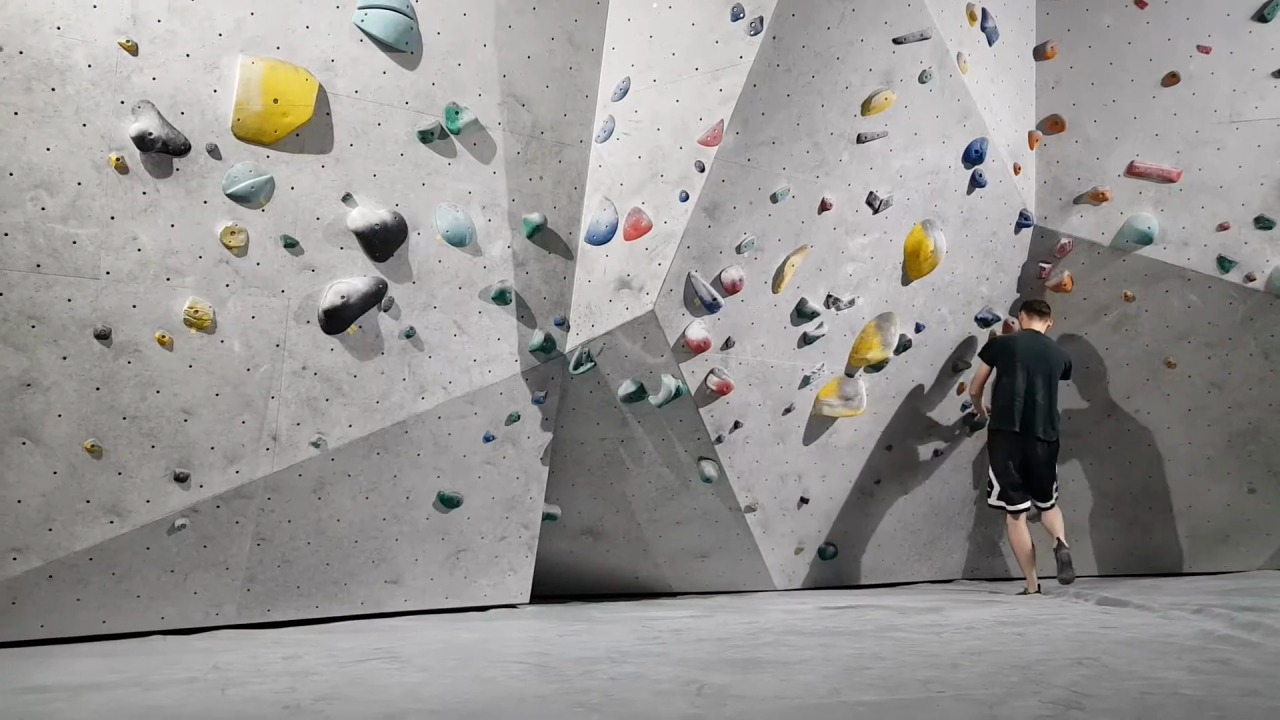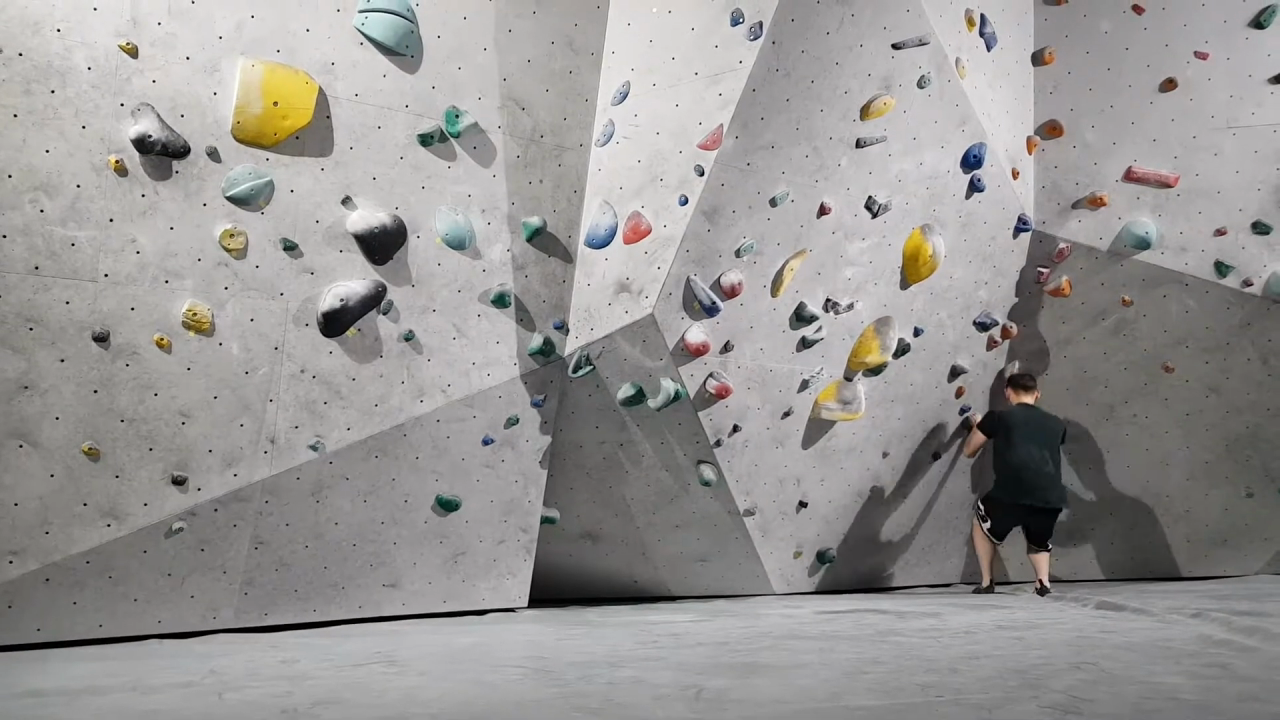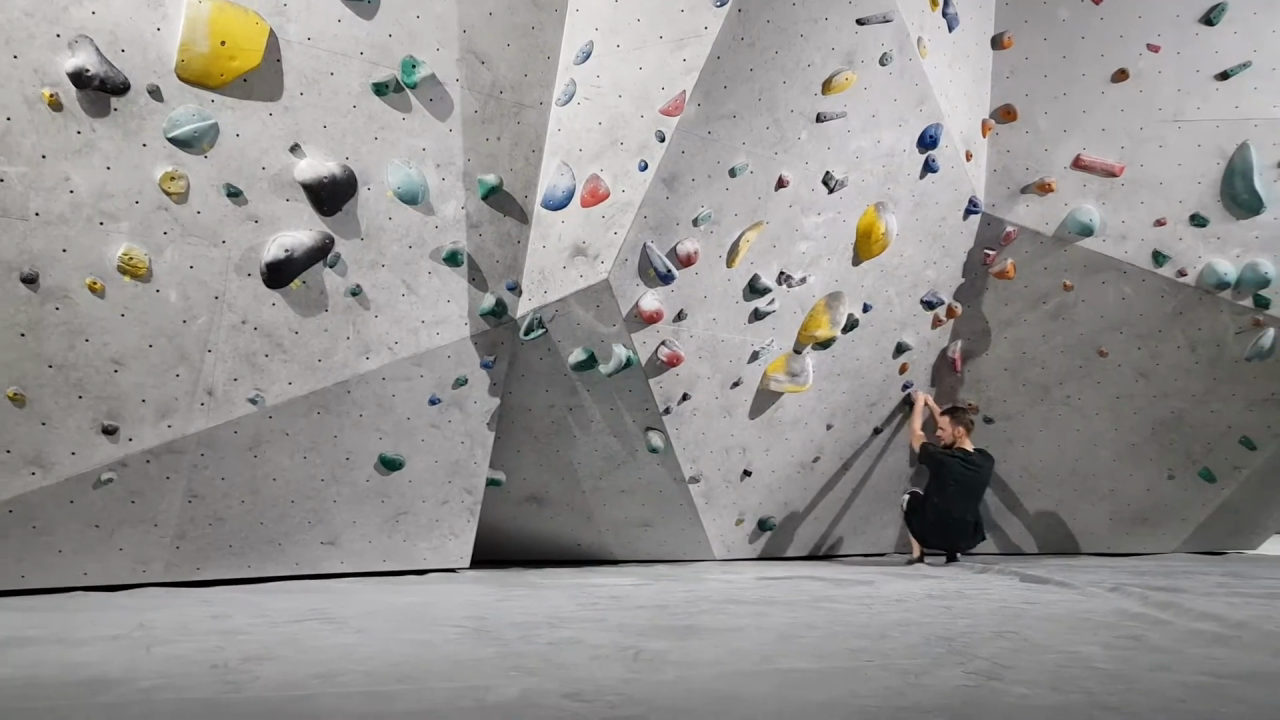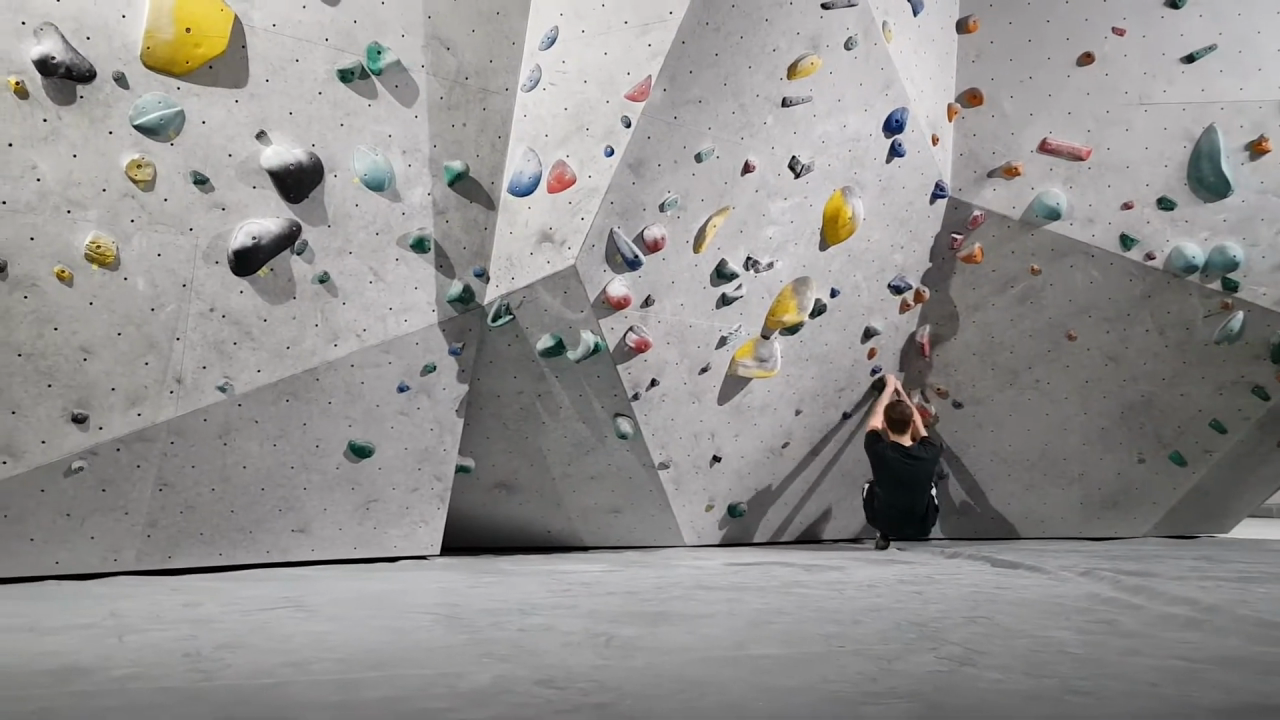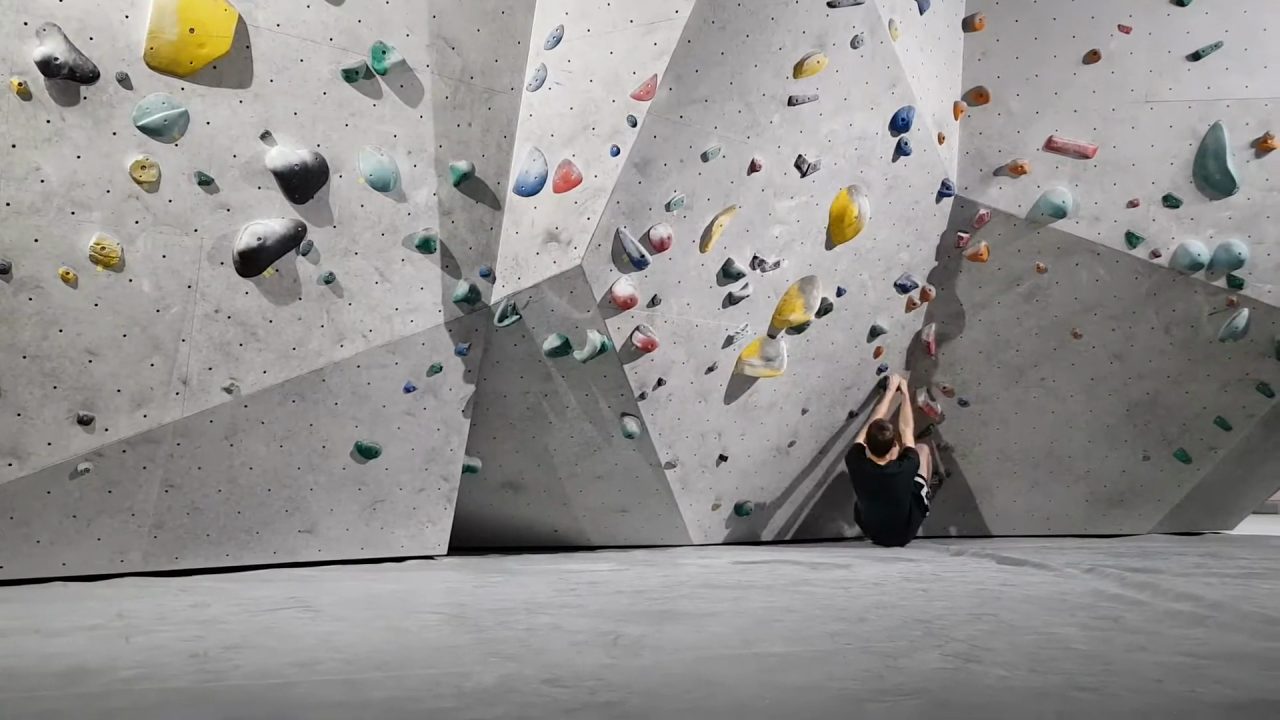
dt=1s
person 1, frame 1
left shoulder: (1000, 344)
right shoulder: (1061, 355)
left elbow: (975, 390)
left wrist: (981, 409)
left hip: (1006, 435)
right hip: (1045, 438)
left knee: (1015, 512)
right knee: (1047, 503)
left ankle: (1031, 585)
right ankle: (1061, 542)
person 1, frame 2
left shoulder: (998, 417)
right shoulder: (1056, 423)
left elbow: (969, 451)
left wrist: (976, 425)
left hip: (1010, 496)
right hip: (1049, 500)
left knee: (981, 518)
right knee: (1037, 541)
left ankle: (986, 583)
right ankle: (1043, 582)
person 1, frame 3
left shoulder: (941, 459)
right shoulder: (986, 461)
left elbow: (915, 432)
left wrist: (919, 402)
right wrist: (931, 405)
left hip: (932, 536)
right hip: (967, 540)
left knee: (911, 496)
left ankle: (917, 555)
right ankle: (954, 553)
person 1, frame 4
left shoulder: (878, 450)
right shoulder: (930, 453)
left elbow: (875, 418)
right elbow: (918, 424)
left wrist: (889, 387)
right wrist: (900, 391)
left hip: (886, 523)
right hip: (922, 526)
left knee: (869, 487)
left ankle: (883, 535)
person 1, frame 5
left shoulder: (855, 464)
right shoulder: (906, 468)
left elbow: (873, 422)
right elbow: (907, 429)
left wrist: (891, 390)
right wrist: (904, 391)
left hip: (873, 532)
right hip: (906, 532)
right knee: (922, 449)
